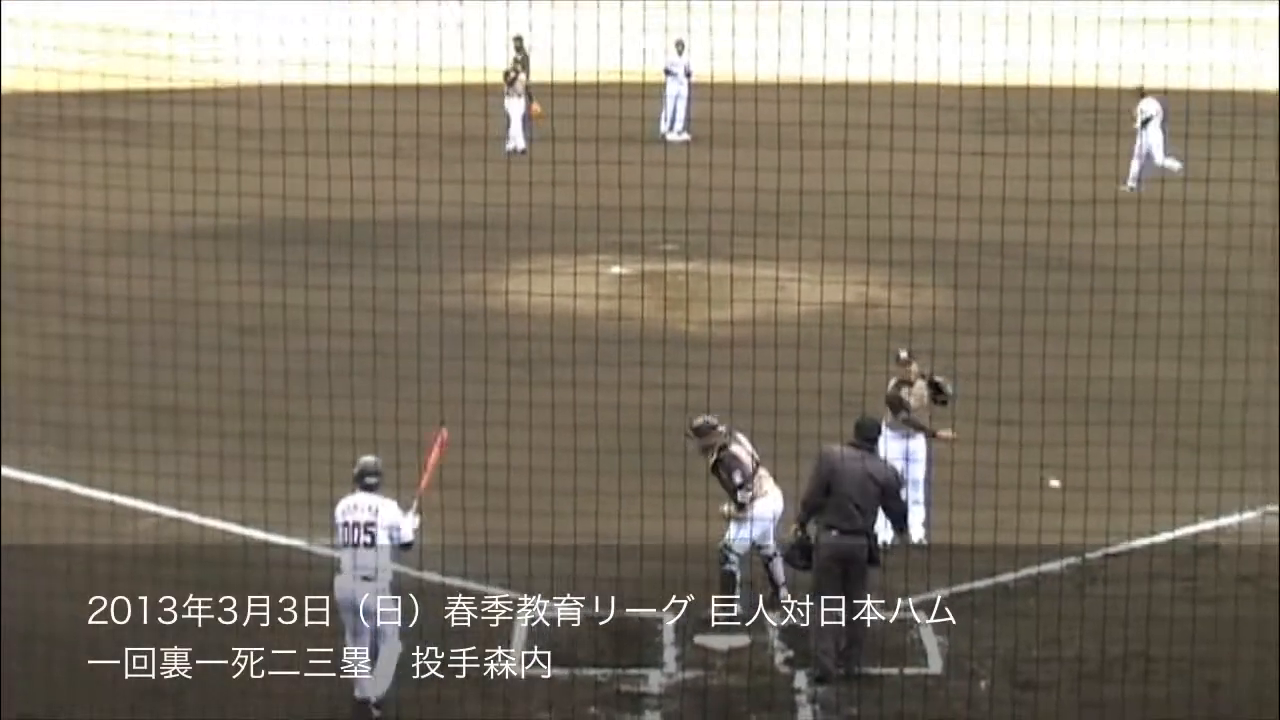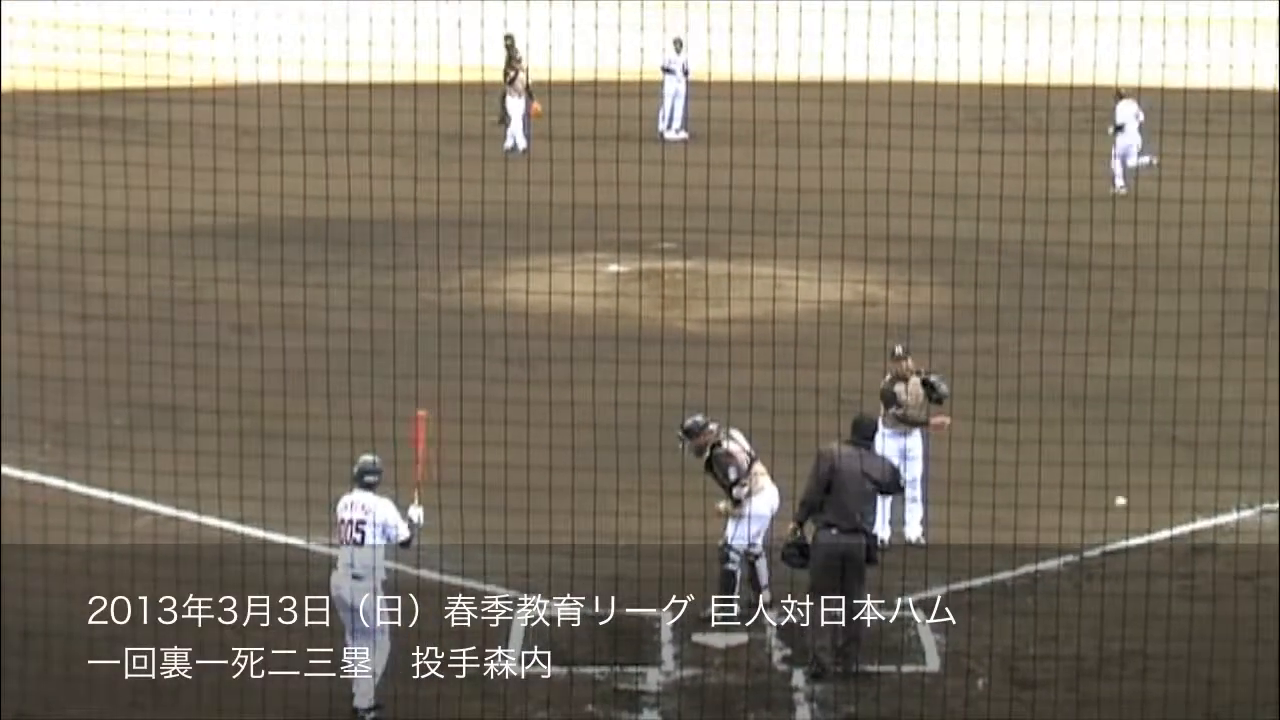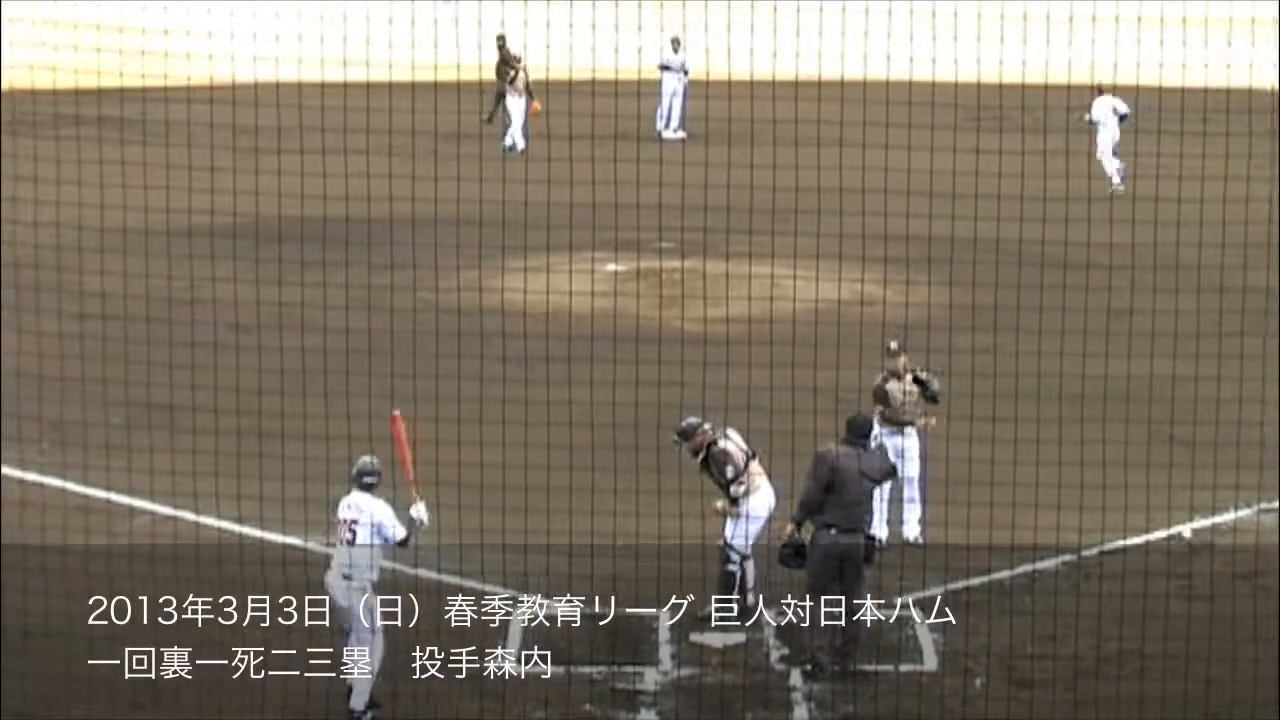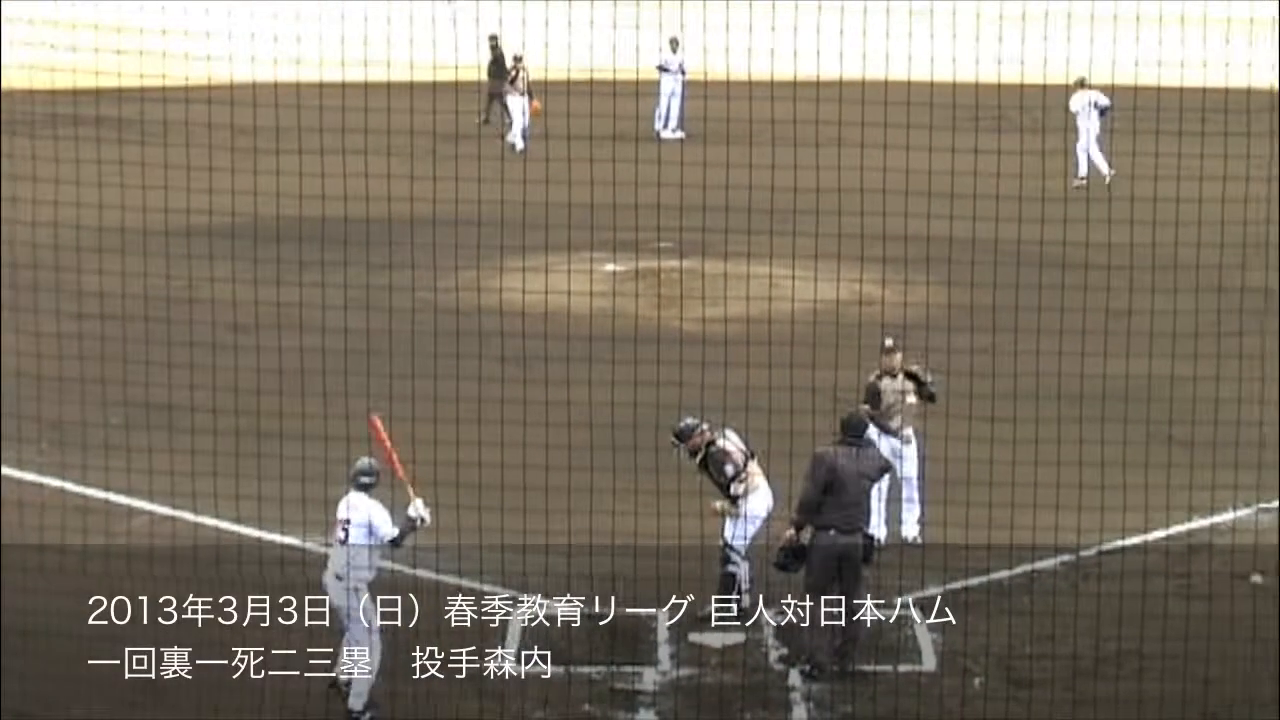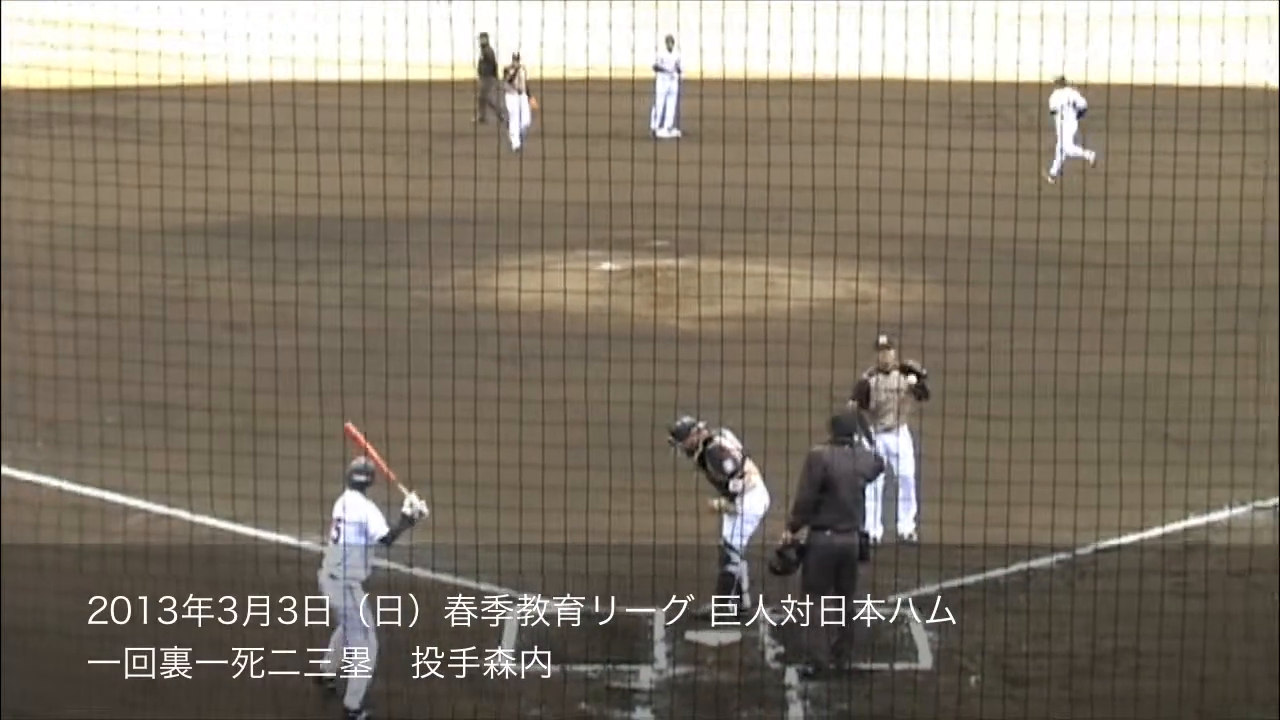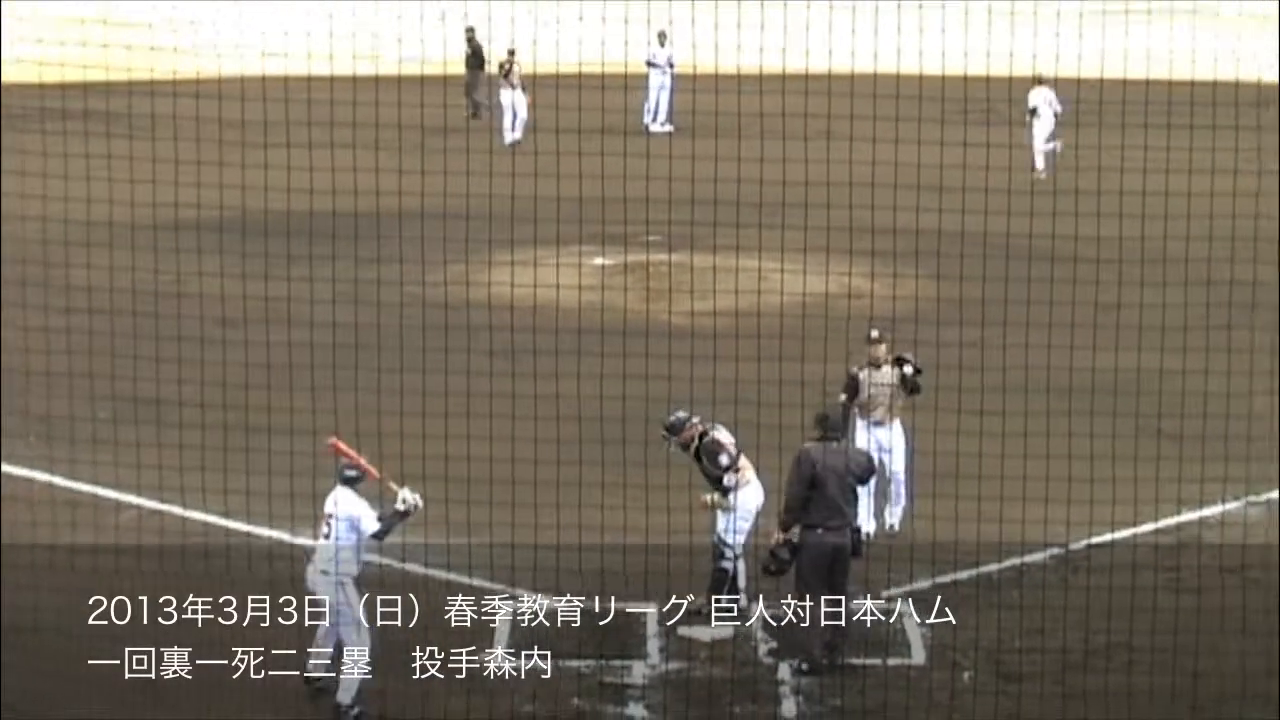
dt=0.1s
person 1, frame 1
left shoulder: (830, 455)
right shoulder: (885, 471)
left elbow: (813, 494)
right elbow: (896, 509)
left wrist: (801, 521)
right wrist: (903, 529)
left hip: (829, 538)
right hip: (860, 542)
left knee: (825, 603)
right knee: (856, 604)
left ankle: (825, 666)
right ankle: (850, 662)
person 1, frame 2
left shoulder: (830, 454)
right shoulder: (882, 466)
left elbow: (813, 493)
right elbow: (895, 488)
left wrist: (799, 520)
left hip: (828, 537)
right hip: (858, 540)
left knee: (822, 599)
right knee: (853, 601)
left ankle: (821, 662)
right ankle: (847, 660)
person 1, frame 3
left shoulder: (828, 455)
right shoulder: (877, 463)
left elbow: (812, 494)
right elbow: (890, 472)
left wrist: (797, 522)
right wrist: (880, 449)
left hip: (826, 537)
right hip: (856, 540)
left knee: (819, 598)
right knee: (851, 601)
left ankle: (818, 661)
right ankle: (845, 660)
person 1, frame 4
left shoulder: (825, 456)
right shoulder: (873, 460)
left elbow: (811, 496)
left wrist: (796, 525)
left hip: (825, 538)
right hip: (856, 540)
left knee: (818, 598)
right knee: (849, 601)
left ankle: (818, 661)
right ankle: (843, 659)
person 1, frame 5
left shoulder: (819, 456)
right shoulder: (867, 460)
left elbow: (806, 497)
right elbow: (879, 465)
left wrist: (792, 527)
left hip: (822, 538)
right hip: (851, 539)
left knee: (816, 599)
right knee: (846, 600)
left ankle: (818, 661)
right ankle: (840, 657)
person 1, frame 6
left shoulder: (807, 454)
right shoulder: (856, 456)
left elbow: (795, 496)
right elbow: (868, 475)
left wrist: (784, 527)
left hip: (814, 536)
right hip: (844, 536)
left knee: (811, 596)
right knee: (838, 596)
left ankle: (814, 658)
right ankle: (833, 653)
person 2, frame 1
left shoulder: (342, 506)
right shoulder: (388, 507)
right elbow: (407, 544)
right wrist: (411, 525)
left hip: (345, 584)
right hip: (374, 586)
left knee: (357, 642)
right knee: (389, 645)
left ankle: (363, 696)
right ankle: (372, 697)
person 2, frame 2
left shoulder: (343, 502)
right shoulder: (382, 505)
right elbow: (404, 540)
left wrist: (406, 520)
right wrist: (413, 519)
left hip: (341, 580)
right hip: (364, 584)
left knee: (355, 640)
right knee: (377, 645)
left ankle: (363, 696)
person 2, frame 3
left shoulder: (345, 503)
right shoulder: (377, 506)
right elbow: (401, 540)
left wrist: (411, 519)
right wrist: (416, 518)
left hip: (336, 579)
right hip: (356, 584)
left knee: (354, 637)
right knee: (370, 645)
left ankle: (356, 687)
person 2, frame 4
left shoulder: (347, 502)
right shoulder: (371, 507)
left elbow: (381, 532)
right elbow: (395, 540)
left wrist: (412, 520)
right wrist: (413, 518)
left hip: (336, 579)
right hip: (350, 584)
left knee: (353, 631)
right knee: (367, 646)
left ankle: (342, 676)
person 2, frame 5
left shoulder: (344, 501)
right shoulder: (364, 506)
left elbow: (375, 531)
right elbow: (386, 538)
left wrist: (408, 516)
right wrist: (407, 515)
left hip: (331, 578)
right hip: (344, 583)
left knee: (347, 628)
right knee: (364, 645)
left ankle: (326, 673)
person 2, frame 6
left shoulder: (335, 497)
right shoulder: (355, 502)
left elbow: (373, 522)
right elbow: (377, 533)
left wrist: (402, 508)
right wrist: (401, 510)
left hip: (317, 574)
right hip: (335, 580)
left knee: (330, 625)
right knee: (357, 642)
left ankle: (315, 675)
person 3, frame 1
left shoulder: (925, 380)
right shoulder: (894, 392)
left elbow: (942, 401)
right elbow: (909, 421)
left wrist: (943, 392)
right wrist: (936, 434)
left hip: (917, 438)
right hip: (893, 438)
left knee: (917, 485)
left ankle: (916, 533)
right ankle: (882, 534)
person 3, frame 2
left shoulder: (921, 377)
right shoulder: (888, 387)
left elbow: (938, 400)
right elbow: (901, 417)
left wrist: (936, 390)
right wrist: (930, 422)
left hip: (913, 435)
right hip: (889, 434)
left knee: (914, 483)
left ankle: (913, 532)
right ankle: (881, 533)
person 3, frame 3
left shoulder: (916, 375)
right shoulder: (881, 385)
left elbow: (934, 399)
right elbow: (887, 416)
left wrist: (930, 387)
right wrist: (916, 422)
left hip: (909, 434)
right hip: (885, 434)
left knee: (911, 482)
right knee: (883, 483)
left ankle: (911, 531)
right ankle: (878, 532)
person 3, frame 4
left shoulder: (911, 375)
right shoulder: (875, 382)
left elbow: (932, 399)
right elbow: (871, 415)
left wrist: (926, 383)
right wrist: (895, 434)
left hip: (906, 433)
right hip: (881, 435)
left knee: (911, 480)
right knee: (880, 483)
left ankle: (911, 531)
right ankle: (877, 532)
person 3, frame 5
left shoulder: (905, 373)
right shoulder: (867, 379)
left elbow: (924, 396)
right elbow: (855, 411)
left wrist: (921, 378)
left hip: (899, 432)
right hip: (874, 434)
left knee: (907, 478)
right knee: (874, 482)
left ankle: (907, 528)
right ankle: (873, 530)
person 3, frame 6
left shoulder: (898, 367)
right shoulder: (857, 373)
left elbow: (913, 391)
right elbow: (846, 405)
left wrist: (914, 373)
left hip: (892, 428)
right hip: (866, 428)
left knee: (897, 475)
left ankle: (893, 517)
right ankle: (866, 526)
person 4, frame 1
left shoulder: (726, 456)
right shoulder: (733, 437)
left elbow: (744, 488)
left wrist: (736, 510)
left hip: (758, 506)
right hip: (773, 497)
left knee: (729, 555)
right knee: (767, 548)
right ankle: (781, 593)
person 4, frame 2
left shoulder: (720, 453)
right shoulder: (729, 433)
left elbow: (740, 483)
right elbow: (752, 458)
left wrist: (732, 506)
left hip: (753, 502)
right hip: (768, 493)
left knee: (730, 552)
right knee: (753, 548)
left ankle: (726, 607)
right ankle: (762, 596)
person 4, frame 3
left shoulder: (716, 452)
right shoulder: (726, 433)
left elbow: (737, 481)
right elbow: (753, 456)
left wrist: (729, 505)
left hip: (751, 501)
right hip: (764, 492)
left knee: (730, 553)
right knee: (744, 549)
left ankle: (726, 607)
right ankle: (747, 600)
person 4, frame 4
left shoulder: (715, 452)
right shoulder: (723, 434)
left elbow: (738, 478)
right elbow: (751, 456)
left wrist: (729, 505)
left hip: (748, 502)
right hip: (761, 494)
left knee: (731, 553)
right knee: (738, 550)
left ankle: (724, 607)
right ankle: (741, 600)
person 4, frame 5
left shoulder: (713, 449)
right shoulder: (719, 434)
left elbow: (736, 474)
right elbow: (743, 458)
left wrist: (727, 502)
left hip: (746, 500)
right hip: (757, 493)
left knee: (730, 552)
right knee: (737, 550)
left ankle: (722, 606)
right ankle: (742, 600)
person 4, frame 6
left shoulder: (708, 444)
right shoulder: (711, 431)
left elbow: (731, 468)
left wrist: (721, 497)
left hip: (739, 496)
right hip: (751, 490)
left knee: (723, 548)
right knee: (734, 547)
left ankle: (715, 601)
right ankle: (736, 598)
